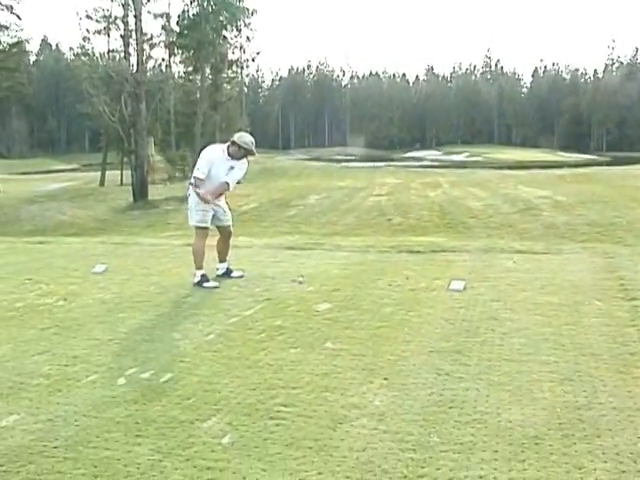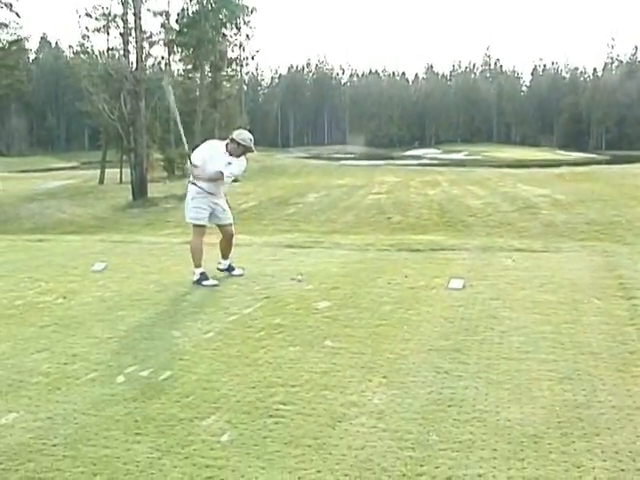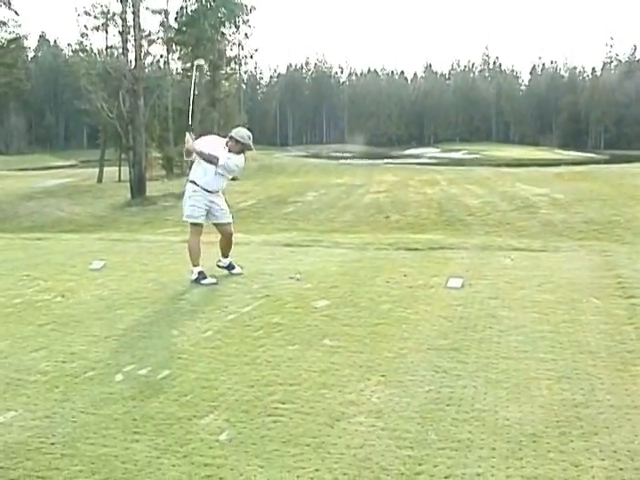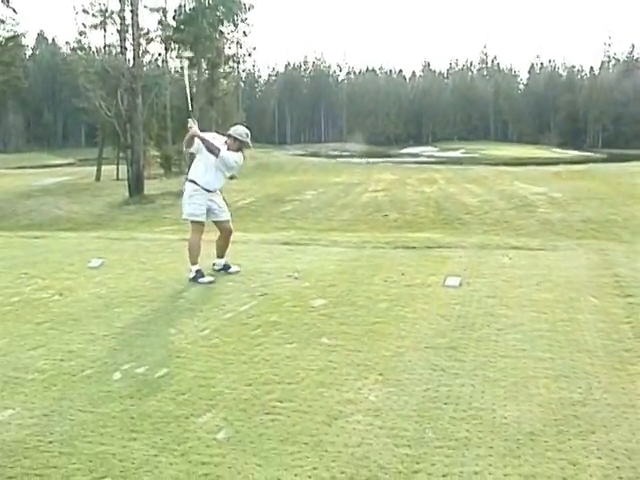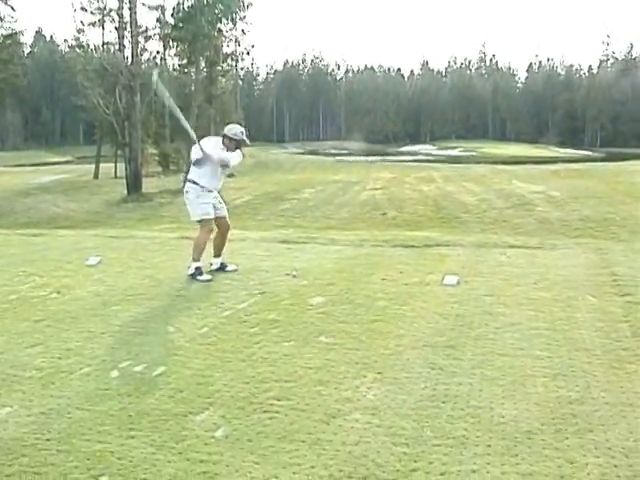
dt=0.1s
person 1, frame 1
left shoulder: (242, 164)
right shoulder: (212, 151)
left elbow: (227, 184)
right elbow: (198, 176)
left wrist: (211, 195)
right wrist: (200, 193)
left hip: (217, 198)
right hip: (198, 195)
left knee: (227, 233)
right knee: (201, 235)
left ankle: (222, 267)
right ankle: (199, 276)
person 1, frame 2
left shoulder: (240, 162)
right shoulder: (211, 146)
left elbow: (220, 175)
right elbow: (194, 163)
left wrist: (202, 175)
right wrist: (195, 170)
left hip: (217, 196)
right hip: (197, 192)
left knee: (229, 232)
right knee: (199, 232)
left ankle: (225, 263)
right ankle: (198, 274)
person 1, frame 3
left shoulder: (238, 160)
right shoulder: (212, 140)
left elbow: (215, 160)
right elbow: (188, 155)
left wrist: (196, 148)
right wrist: (190, 145)
left hip: (215, 196)
right hip: (196, 191)
left knee: (228, 232)
right knee: (196, 232)
left ankle: (225, 261)
right ankle: (197, 272)
person 1, frame 4
left shoulder: (237, 158)
right shoulder: (212, 138)
left elbow: (216, 152)
right elbow: (187, 146)
left wrist: (199, 135)
right wrist: (192, 133)
left hip: (213, 194)
right hip: (195, 190)
left knee: (227, 229)
right knee: (197, 230)
left ankle: (220, 262)
right ankle: (194, 271)
person 1, frame 5
left shoulder: (237, 154)
right shoulder: (209, 143)
left elbow: (224, 163)
right elbow: (195, 161)
left wrist: (211, 157)
right wrist: (203, 156)
left hip: (210, 192)
right hip: (196, 190)
left knee: (224, 226)
right knee: (206, 228)
left ankle: (216, 262)
right ankle: (195, 268)
